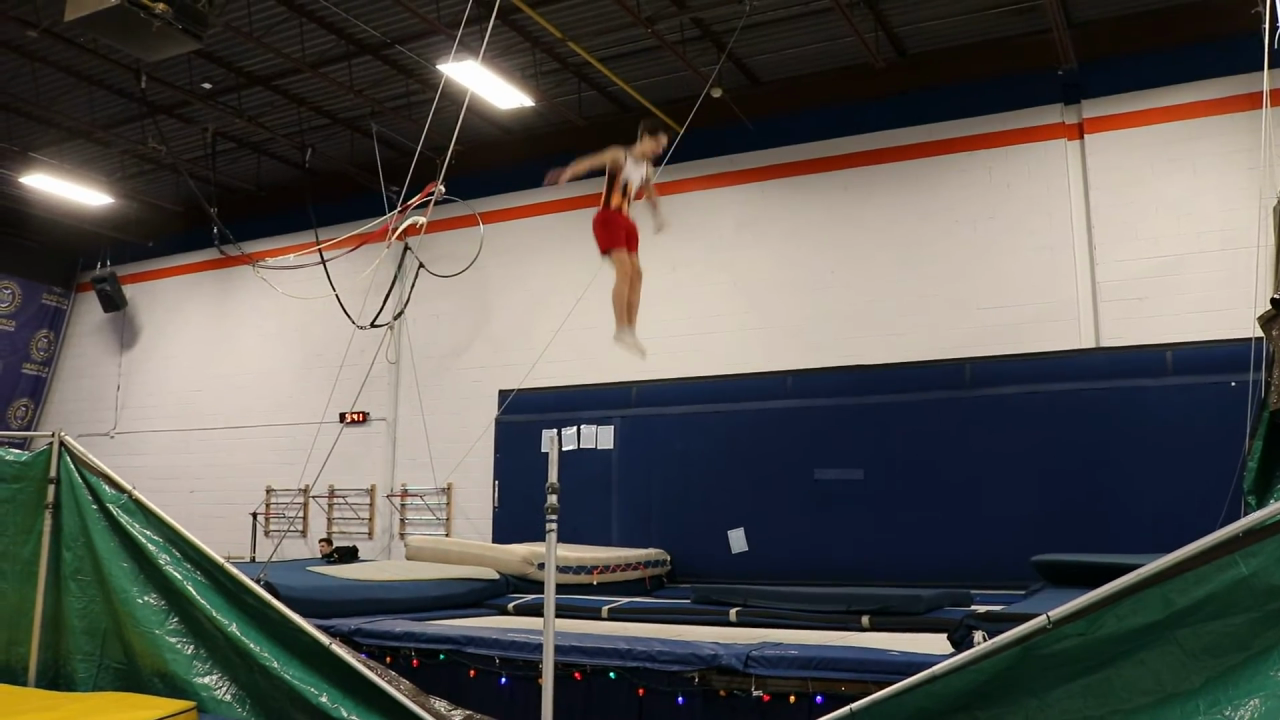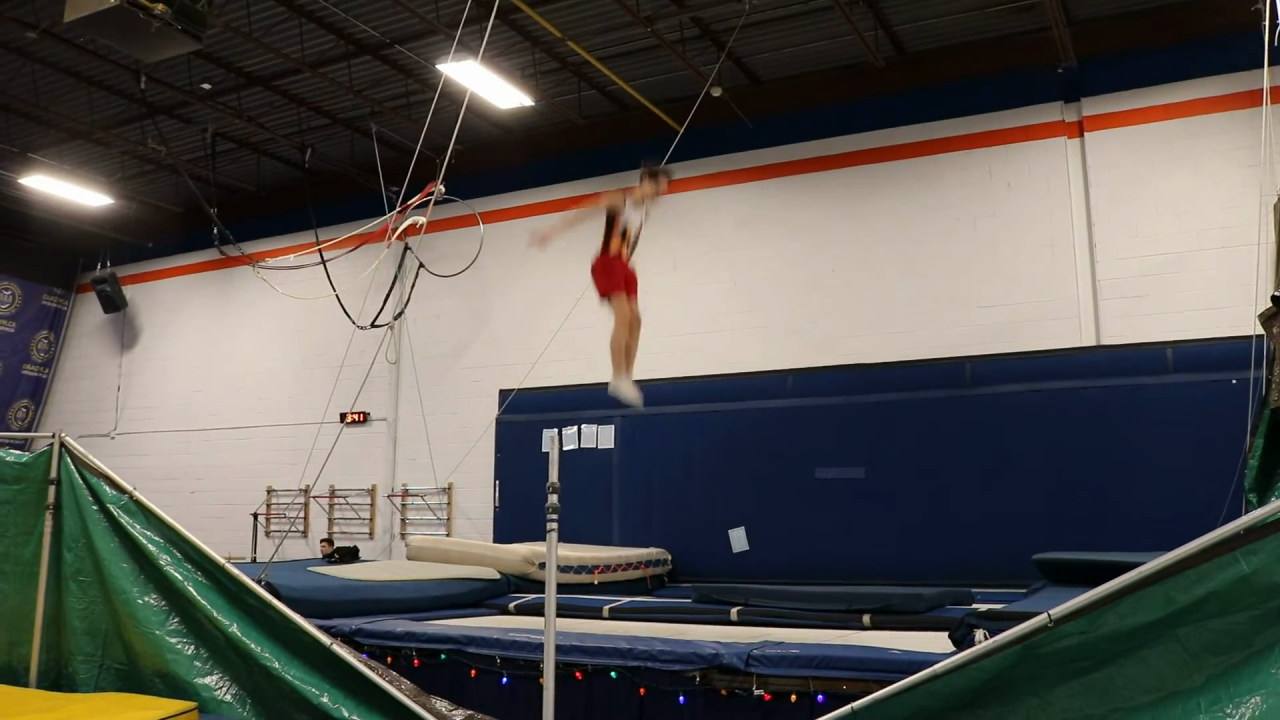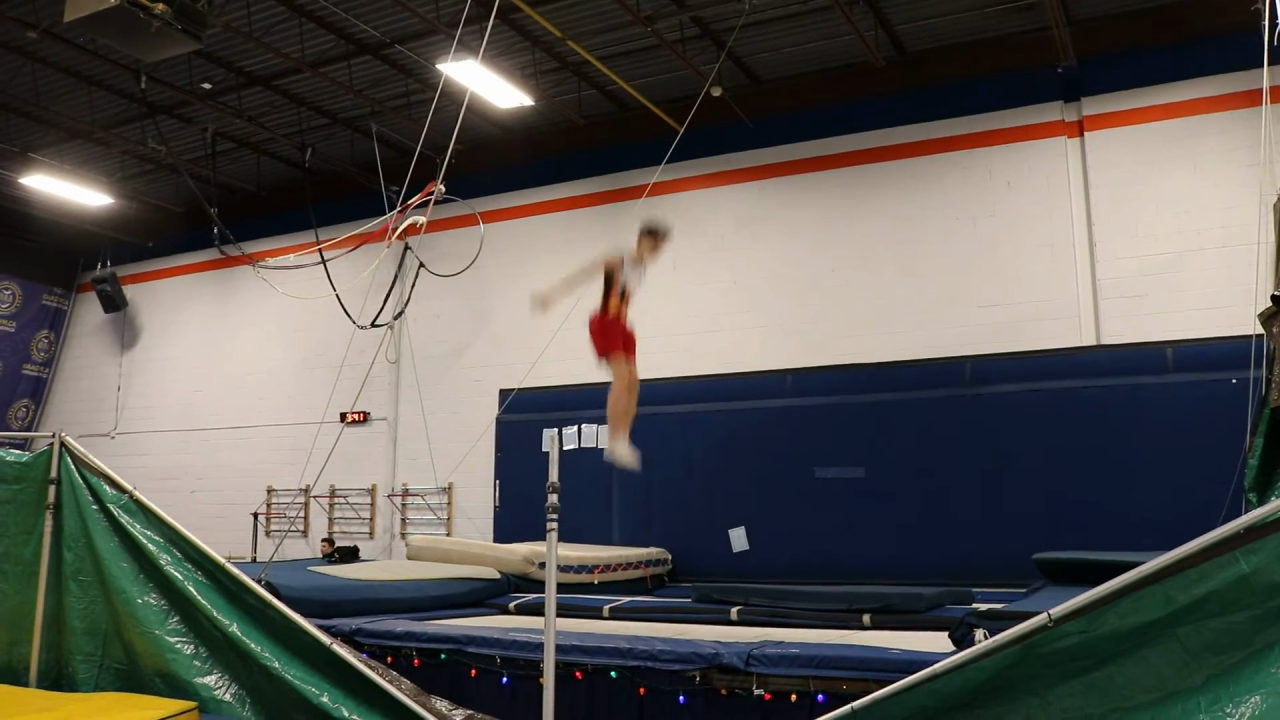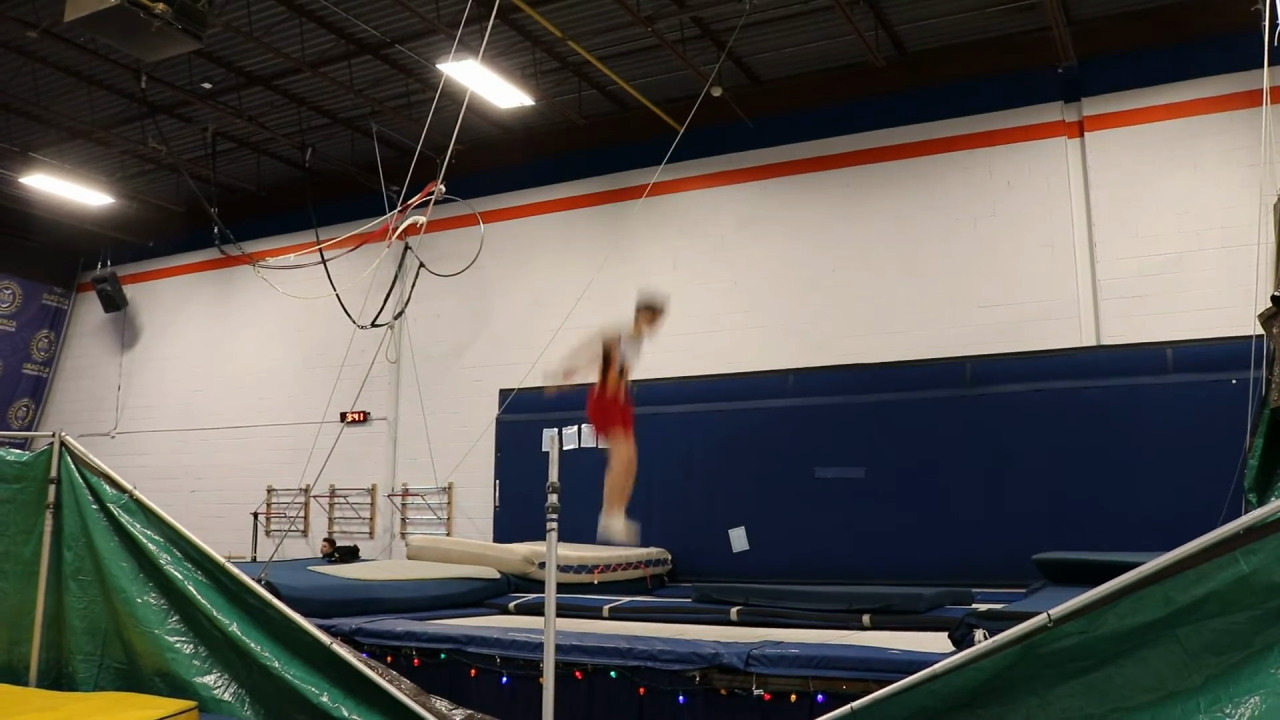
dt=0.1s
person 1, frame 1
left shoulder: (647, 169)
right shoulder: (619, 156)
left elbow: (651, 194)
right elbow: (590, 162)
left wrist: (657, 217)
right wrist: (565, 173)
left hip: (625, 221)
right hip: (609, 220)
left knee: (636, 273)
right knee: (625, 272)
left ankle: (631, 331)
right ankle: (622, 331)
person 1, frame 2
left shoulder: (644, 211)
right shoulder: (618, 201)
right elbow: (582, 213)
right wrist: (553, 231)
left hip: (624, 266)
right hip: (607, 264)
left knee: (635, 320)
right knee: (624, 316)
left ankle: (626, 381)
right ankle: (619, 379)
person 1, frame 3
left shoulder: (642, 266)
right shoulder: (617, 260)
right elbow: (582, 274)
right wrist: (552, 293)
left hip: (621, 326)
right hip: (605, 324)
left knee: (633, 382)
right knee: (622, 378)
left ankle: (622, 441)
right ankle: (616, 441)
person 1, frame 4
left shoulder: (638, 339)
right shoulder: (614, 336)
right elbow: (581, 355)
right wrist: (561, 373)
left hip: (619, 402)
right hip: (603, 401)
left knee: (630, 461)
right knee: (623, 455)
left ankle: (618, 519)
right ankle: (611, 516)
